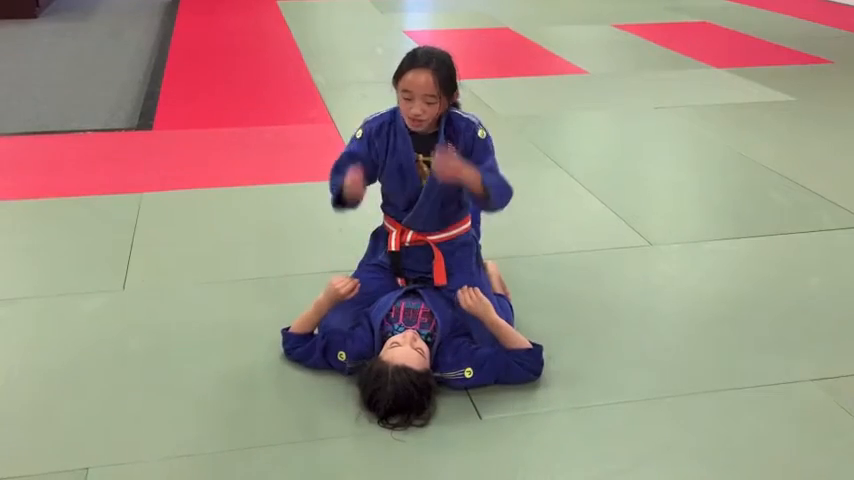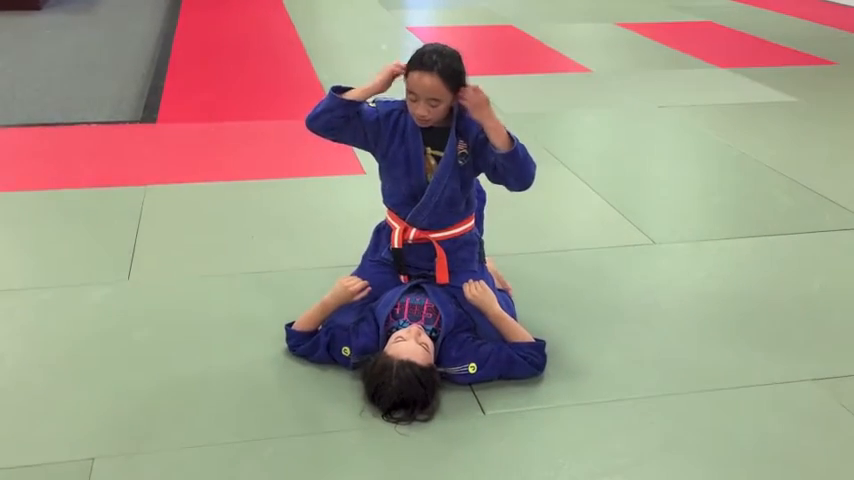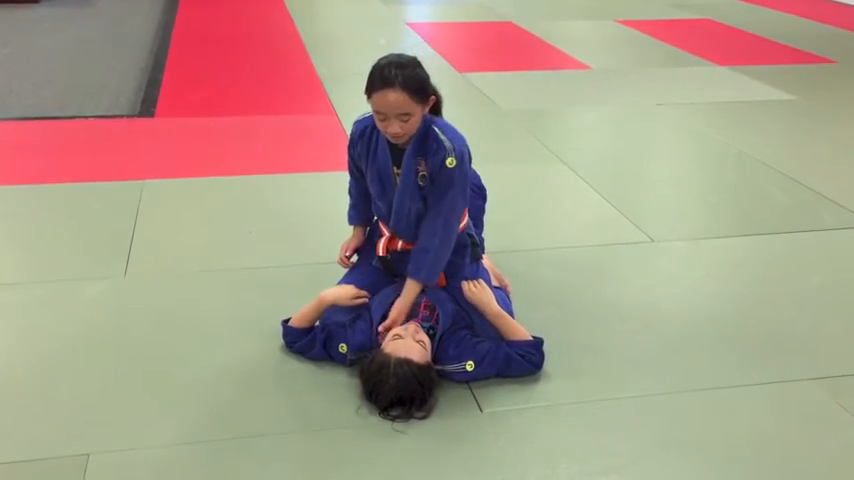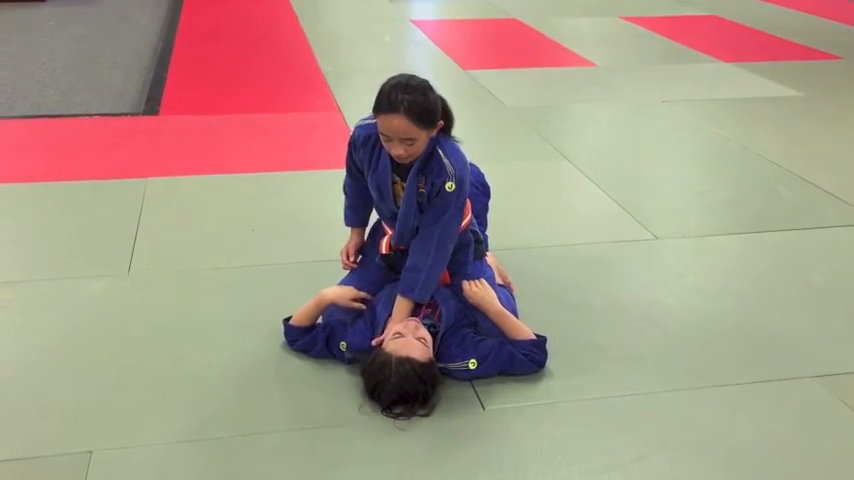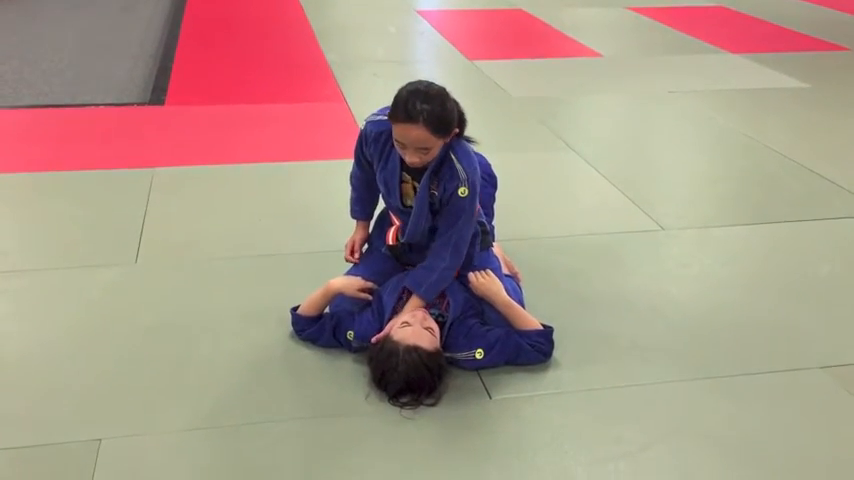
dt=1s
person 1, frame 1
left shoulder: (467, 131)
right shoulder: (378, 130)
left elbow: (497, 194)
right elbow: (341, 179)
left wrist: (466, 175)
right wrist: (350, 188)
left hip: (453, 249)
right hip: (394, 245)
left knee: (488, 338)
person 1, frame 2
left shoulder: (474, 129)
right shoulder: (387, 120)
left elbow: (521, 178)
right elbow: (319, 121)
left wrist: (489, 121)
right wrist: (372, 89)
left hip: (456, 251)
right hip: (395, 245)
left ankle: (484, 272)
person 1, frame 3
left shoulder: (450, 150)
right shoulder: (363, 133)
left elbow: (439, 230)
left wrist: (407, 298)
right wrist: (359, 231)
left hip: (446, 251)
right hip: (387, 243)
left ankle: (481, 267)
person 1, frame 4
left shoulder: (450, 170)
right shoulder: (364, 137)
left elbow: (431, 249)
left wrist: (400, 318)
right wrist: (357, 233)
left hip: (448, 247)
right hip: (391, 241)
left ankle: (480, 254)
person 1, frame 5
left shoulder: (462, 172)
right shoulder: (376, 130)
left elbow: (448, 251)
left wrist: (409, 313)
right wrist: (362, 226)
left hip: (456, 238)
right hip: (398, 233)
right knee: (345, 307)
person 2, frame 1
left shoulder: (358, 351)
right shoulder: (452, 364)
left elbow: (295, 343)
right elbow: (530, 363)
left wrist: (326, 300)
right wrist: (488, 316)
right ankle: (488, 273)
person 2, frame 2
left shoulder: (361, 346)
right shoulder: (457, 361)
left elbow: (299, 339)
right elbow: (533, 357)
left wrist: (331, 300)
right wrist: (492, 309)
person 2, frame 3
left shoulder: (358, 343)
right shoulder: (454, 358)
left elbow: (295, 335)
right elbow: (531, 356)
left wrist: (325, 298)
right wrist: (490, 307)
person 2, frame 4
left shoulder: (359, 342)
right shoulder: (456, 355)
left elbow: (296, 333)
right elbow: (534, 354)
left wrist: (325, 296)
right wrist: (492, 306)
right ankle: (485, 259)
person 2, frame 5
left shoulder: (366, 331)
right shoulder: (462, 345)
left elbow: (304, 323)
right elbow: (540, 344)
left wrist: (333, 286)
right wrist: (498, 296)
